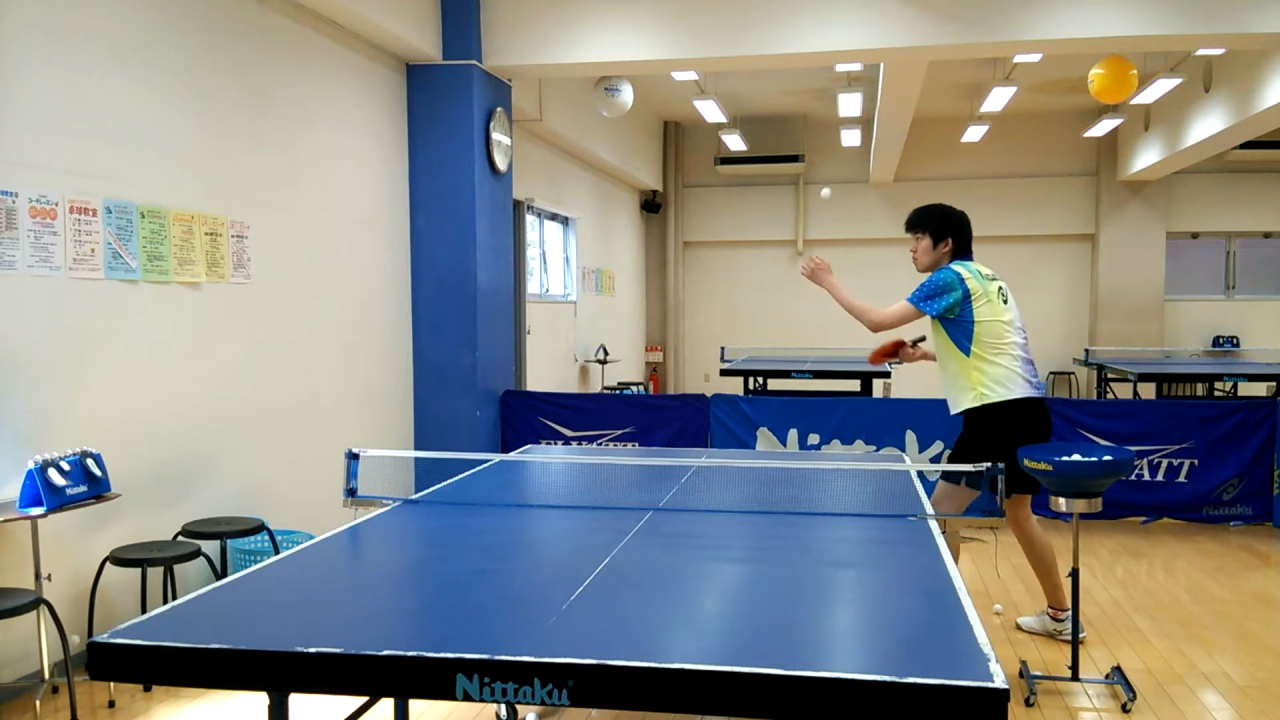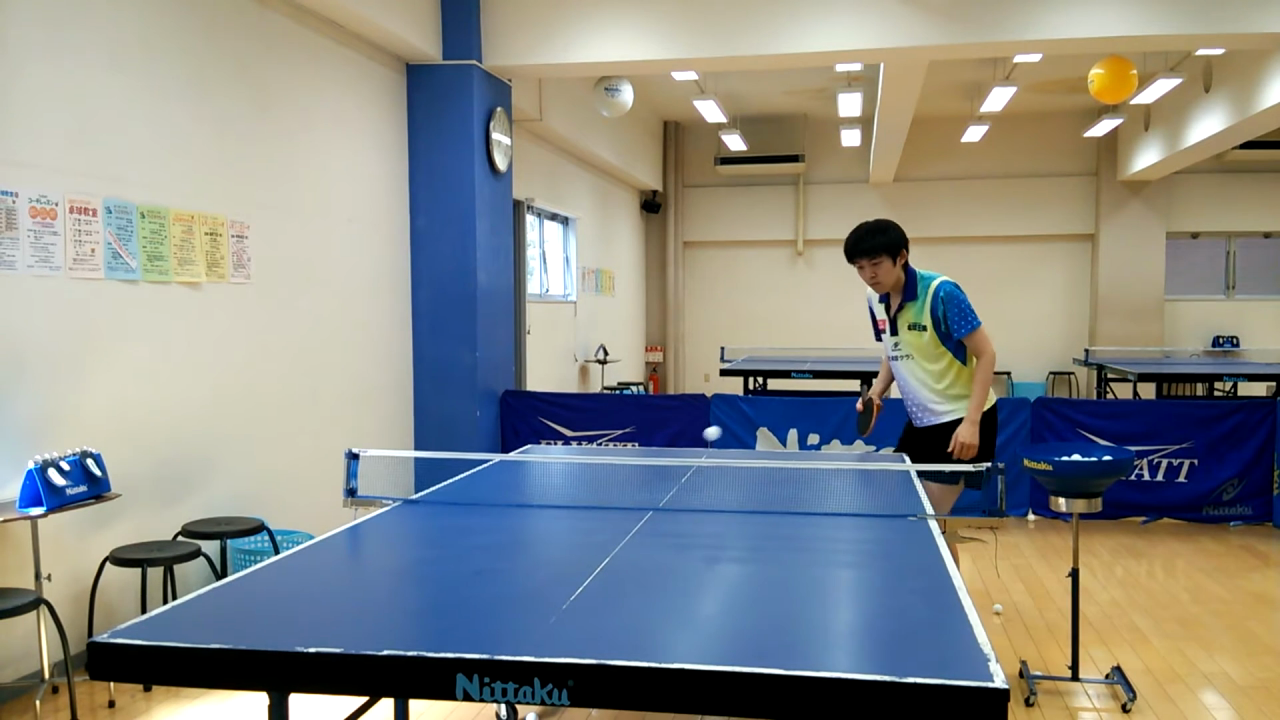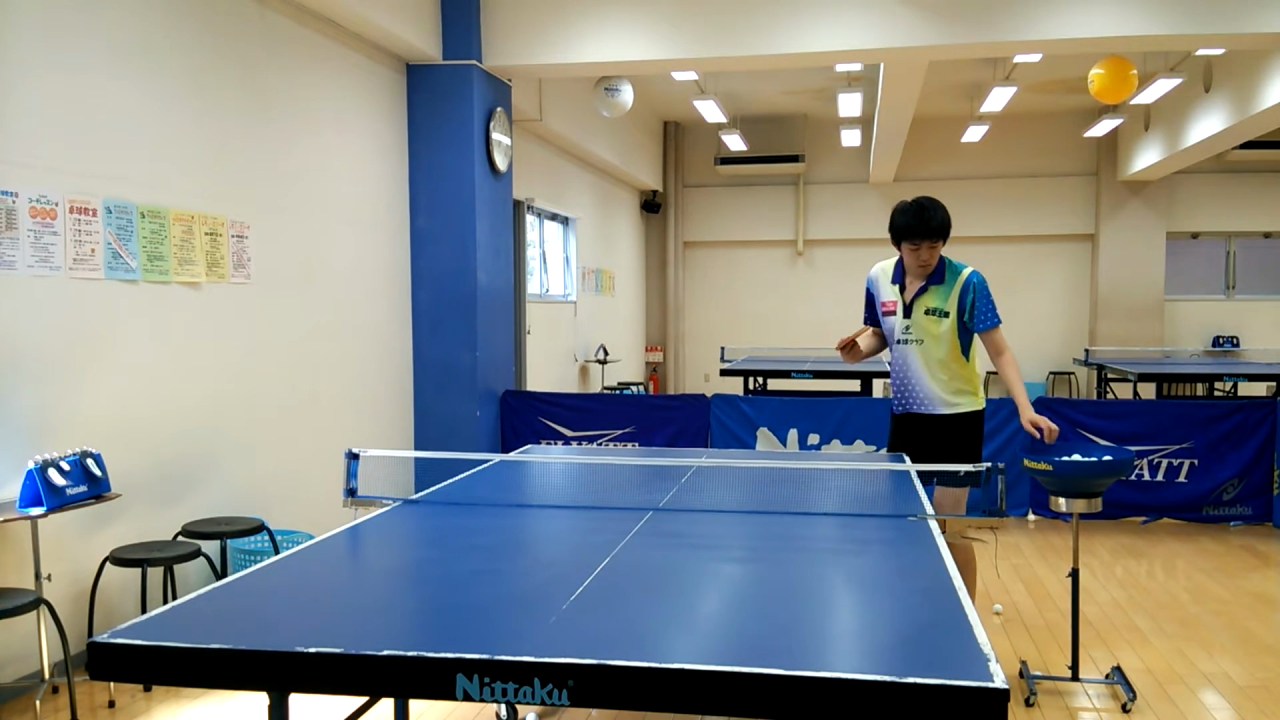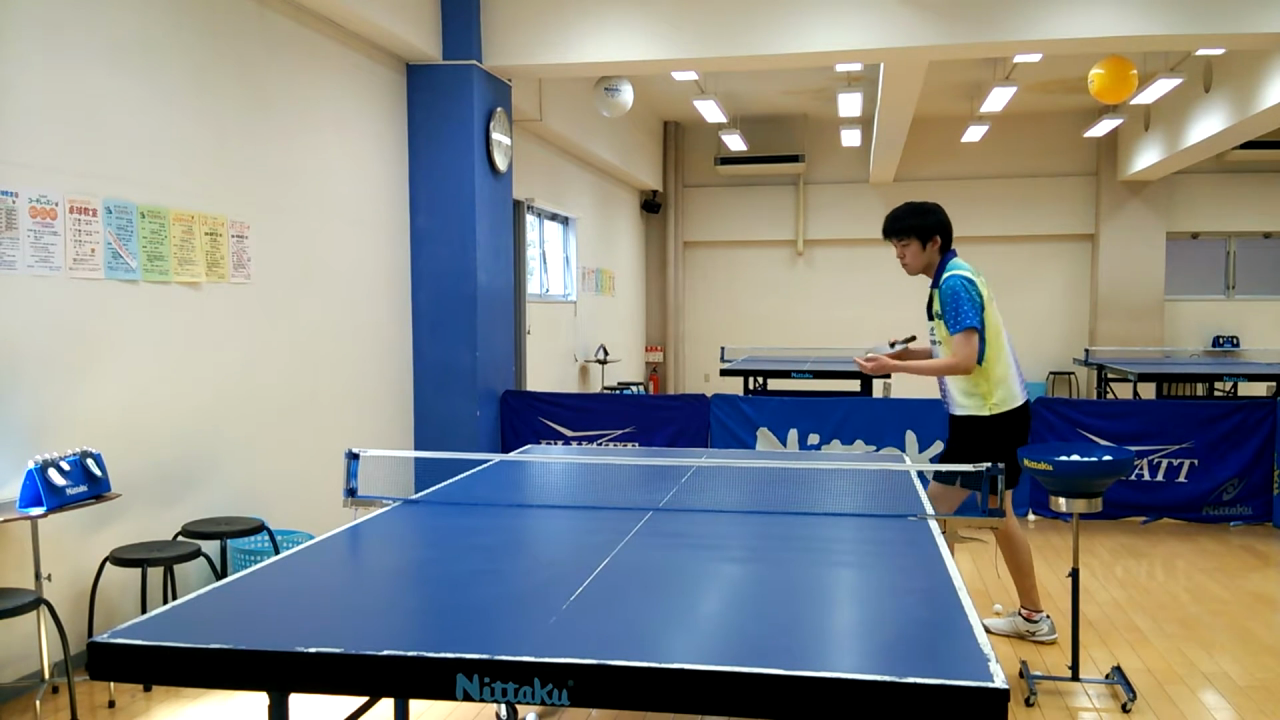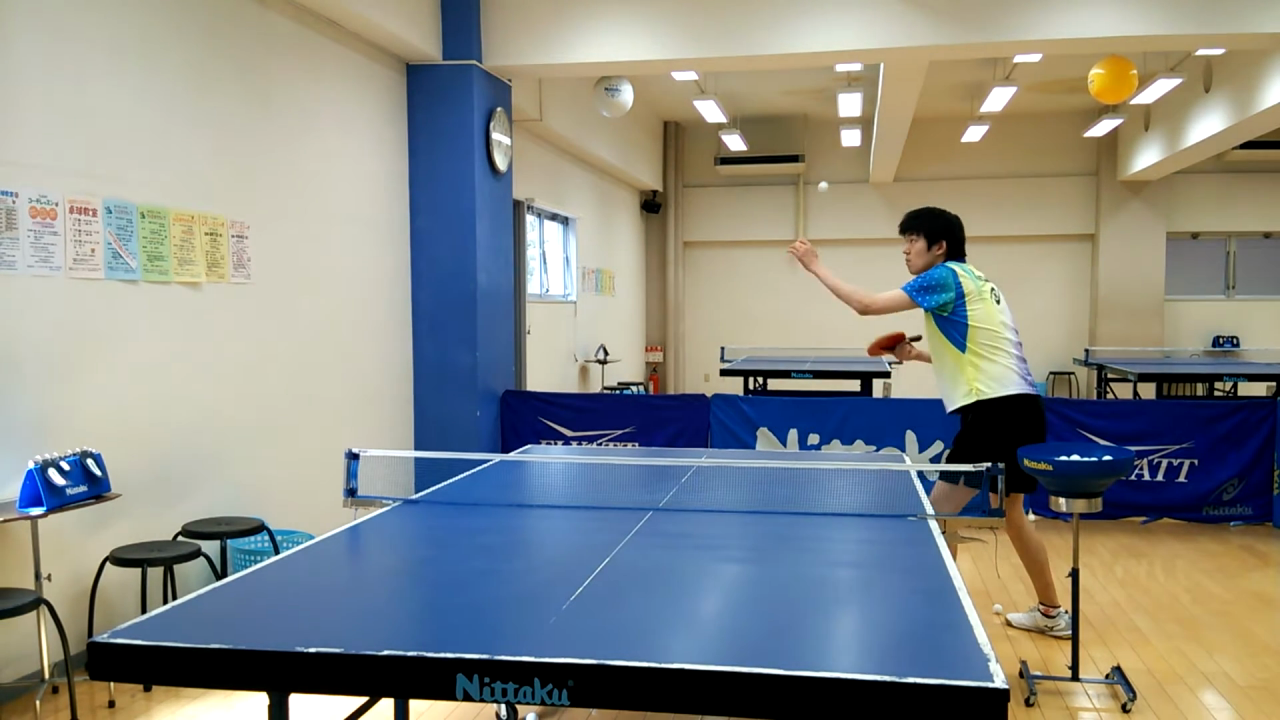
dt=1s
person 1, frame 1
left shoulder: (952, 278)
right shoulder: (985, 279)
left elbow: (879, 321)
left wrist: (829, 283)
right wrist: (927, 354)
left hip: (997, 415)
right hip: (1029, 410)
left knee: (941, 513)
right knee: (1020, 515)
right ankle: (1060, 615)
person 1, frame 2
left shoulder: (941, 293)
right shoulder: (876, 298)
left elbow: (985, 355)
left wrist: (972, 424)
right wrist: (876, 392)
left hip: (959, 420)
right hip: (919, 422)
person 1, frame 3
left shoulder: (967, 282)
right shoulder: (878, 278)
left elbow: (1000, 352)
left wrist: (1025, 408)
right wrist: (858, 350)
left hip: (956, 417)
right hip: (906, 414)
left knee: (948, 524)
person 1, frame 4
left shoulder: (954, 283)
right shoulder: (950, 279)
left elbow: (966, 361)
left wrist: (899, 367)
right wrist: (912, 353)
left hip: (985, 417)
right hip: (998, 412)
left knee: (931, 516)
right knee: (1000, 514)
right ankle: (1033, 616)
person 1, frame 5
left shoulder: (946, 276)
right shoulder: (975, 281)
left elbow: (869, 304)
left wrist: (816, 267)
right wrist: (921, 355)
left hip: (994, 413)
right hip: (1023, 408)
left knee: (938, 513)
right knee: (1012, 513)
right ankle: (1052, 613)
